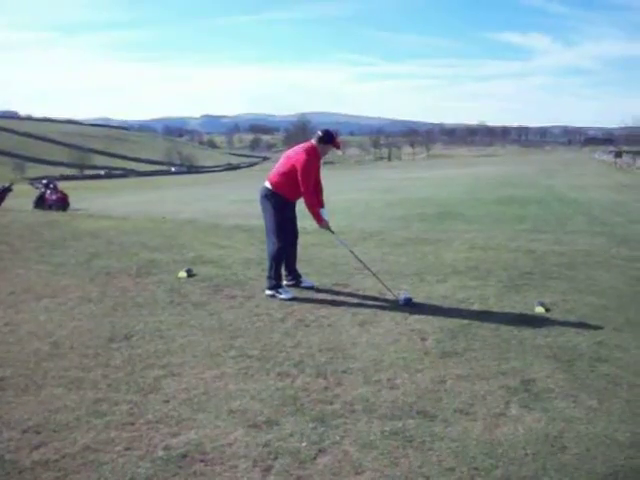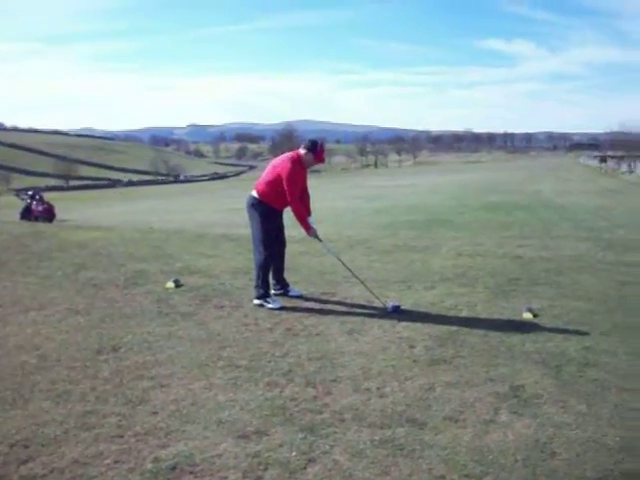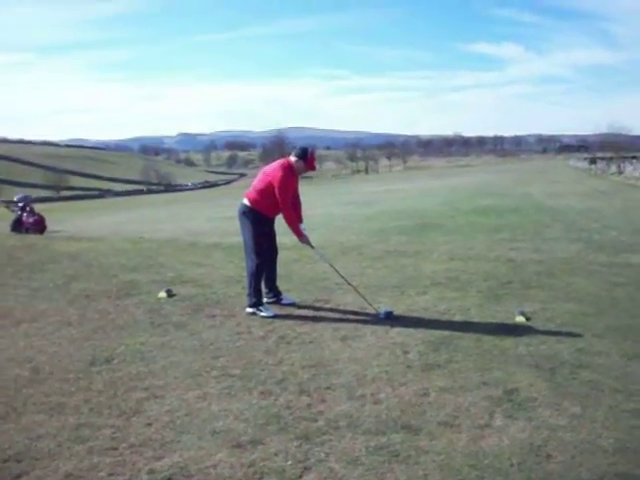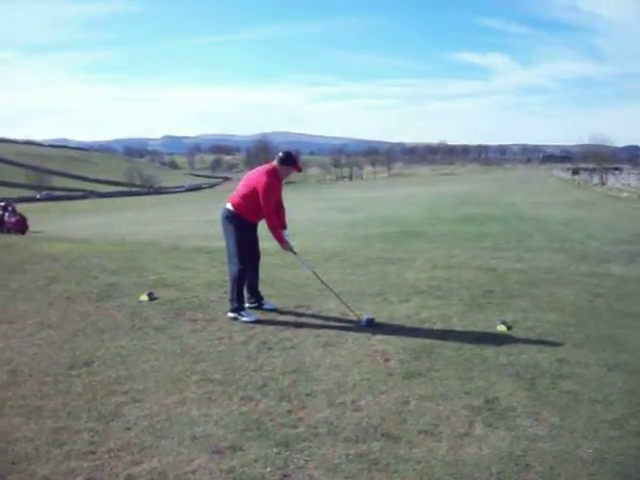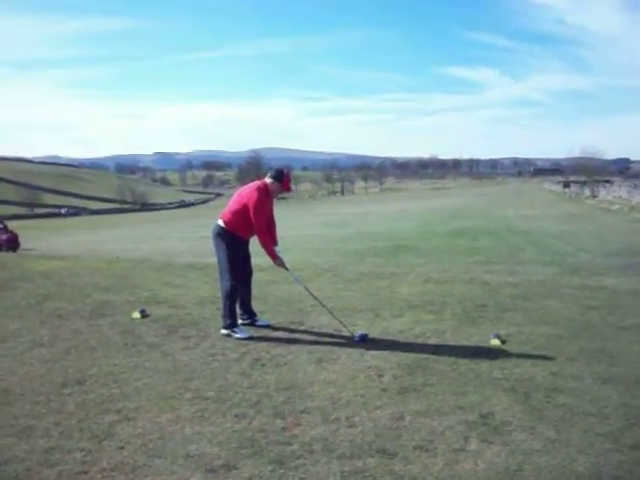
dt=0.7s
person 1, frame 1
left shoulder: (313, 155)
right shoulder: (305, 157)
left elbow: (316, 185)
right elbow: (307, 192)
left wrist: (322, 211)
right wrist: (319, 219)
left hip: (286, 198)
right hip: (273, 197)
left knee: (291, 237)
right knee: (279, 241)
left ankle: (291, 277)
right ankle: (273, 286)
person 1, frame 2
left shoulder: (300, 165)
right shoulder: (290, 166)
left elbow: (303, 194)
right elbow: (294, 201)
left wrist: (309, 219)
right wrist: (307, 228)
left hip: (273, 207)
right hip: (260, 206)
left knee: (279, 246)
right knee: (265, 250)
left ankle: (279, 286)
right ankle: (261, 295)
person 1, frame 3
left shoulder: (290, 172)
right shoulder: (281, 174)
left elbow: (295, 201)
right elbow: (286, 208)
left wrist: (301, 226)
right wrist: (300, 234)
left hip: (264, 215)
right hip: (252, 214)
left knee: (271, 254)
right knee: (257, 258)
left ankle: (272, 294)
right ankle: (254, 303)
person 1, frame 4
left shoulder: (274, 177)
right shoulder: (266, 180)
left elbow: (278, 206)
right elbow: (269, 215)
left wrist: (284, 232)
right wrist: (281, 241)
left hip: (247, 220)
right hip: (235, 219)
left knee: (253, 260)
right knee: (240, 263)
left ankle: (253, 299)
right ankle: (236, 308)
person 1, frame 5
left shoulder: (266, 194)
right shoulder: (257, 195)
left elbow: (270, 223)
right elbow: (261, 231)
left wrist: (275, 248)
right wrist: (274, 257)
left hip: (239, 236)
right hip: (226, 235)
left knee: (245, 276)
right knee: (232, 280)
left ankle: (246, 316)
right ankle: (228, 325)
